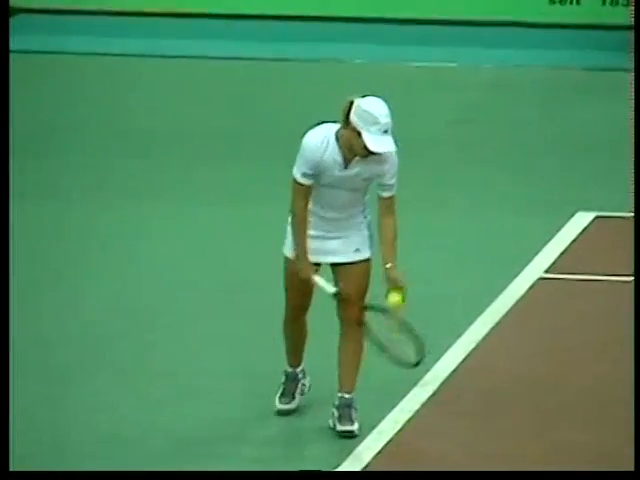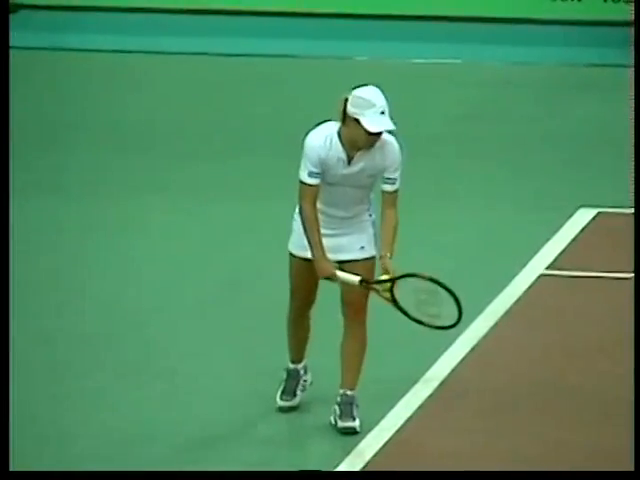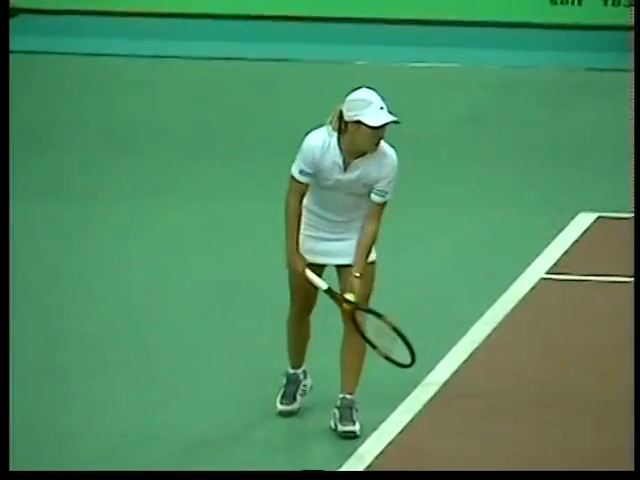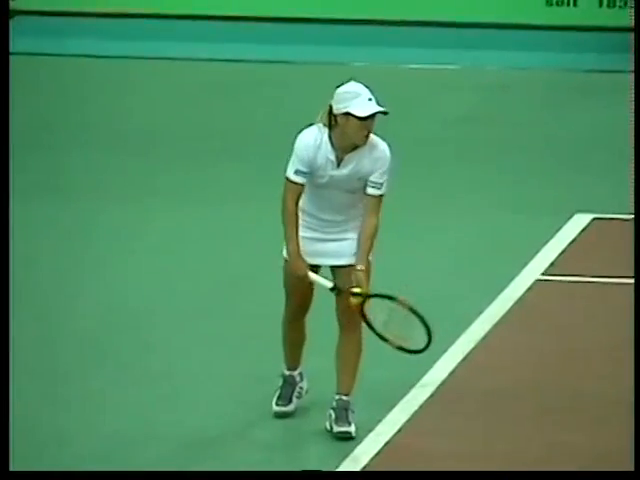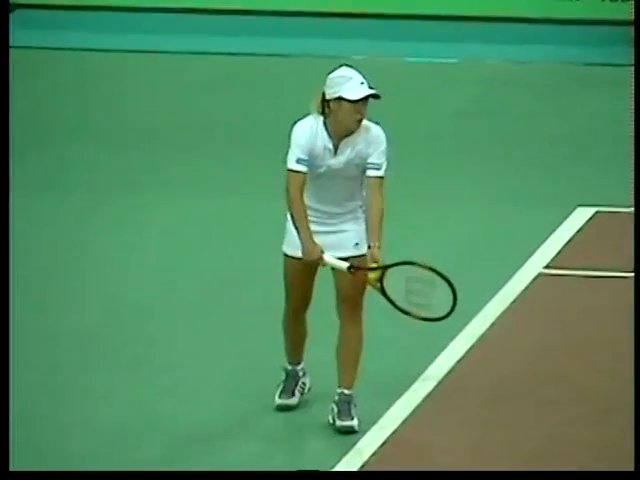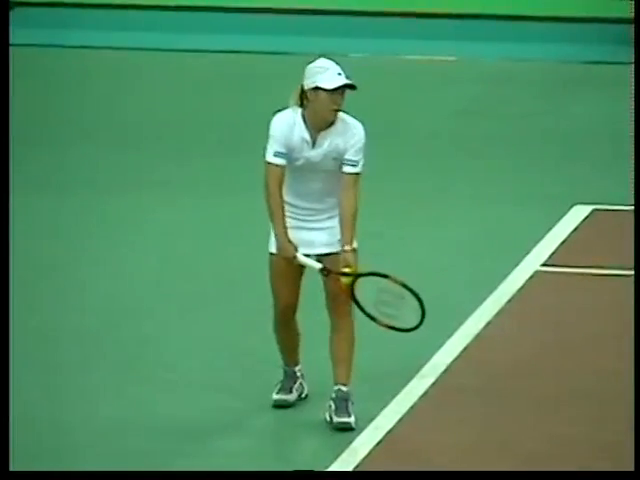
dt=0.4s
person 1, frame 1
left shoulder: (386, 157)
right shoulder: (315, 142)
left elbow: (387, 213)
right elbow: (299, 202)
left wrist: (390, 264)
right wrist: (301, 256)
left hip: (352, 236)
right hip: (308, 233)
left knee: (352, 317)
right knee: (295, 310)
left ankle: (345, 401)
right ankle: (295, 375)
person 1, frame 2
left shoulder: (389, 150)
right shoulder: (318, 141)
left elbow: (389, 207)
right elbow: (307, 203)
left wrist: (385, 256)
right wrist: (320, 256)
left hip: (357, 234)
right hip: (312, 230)
left knee: (356, 313)
right knee: (300, 306)
left ankle: (347, 398)
right ankle: (296, 371)
person 1, frame 3
left shoulder: (386, 161)
right shoulder: (316, 144)
left elbow: (372, 219)
right elbow: (294, 197)
left wrist: (356, 272)
right wrist: (292, 250)
left hip: (355, 239)
right hip: (312, 234)
left knee: (356, 318)
right knee: (300, 310)
left ankle: (346, 402)
right ankle: (296, 376)
person 1, frame 4
left shoulder: (379, 153)
right shoulder: (308, 141)
left elbow: (371, 212)
right elbow: (290, 200)
left wrist: (363, 265)
right wrist: (294, 253)
left hip: (350, 239)
right hip: (306, 235)
left knee: (350, 320)
right knee: (295, 312)
left ankle: (342, 402)
right ankle: (292, 378)
person 1, frame 5
left shoulder: (374, 137)
right shoulder: (305, 131)
left elbow: (374, 194)
right elbow: (294, 191)
left wrist: (374, 246)
right wrist: (307, 241)
left hip: (350, 230)
right hip: (307, 228)
left knee: (350, 312)
right knee: (295, 308)
left ankle: (344, 397)
right ankle: (295, 373)
person 1, frame 6
left shoulder: (353, 132)
right shoulder: (283, 123)
left elbow: (349, 193)
right elbow: (274, 185)
left wrist: (346, 246)
right wrist: (281, 236)
left hip: (333, 228)
right hip: (291, 228)
left knee: (341, 310)
right knee: (283, 309)
left ankle: (341, 393)
right ankle: (292, 374)
